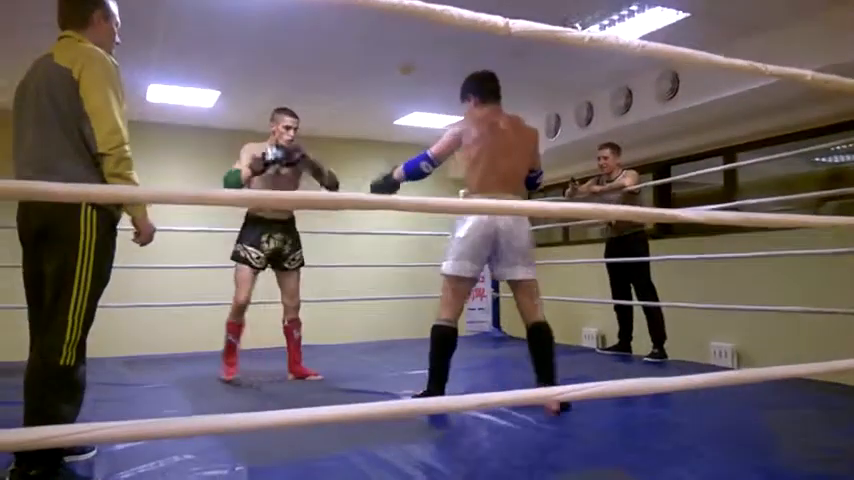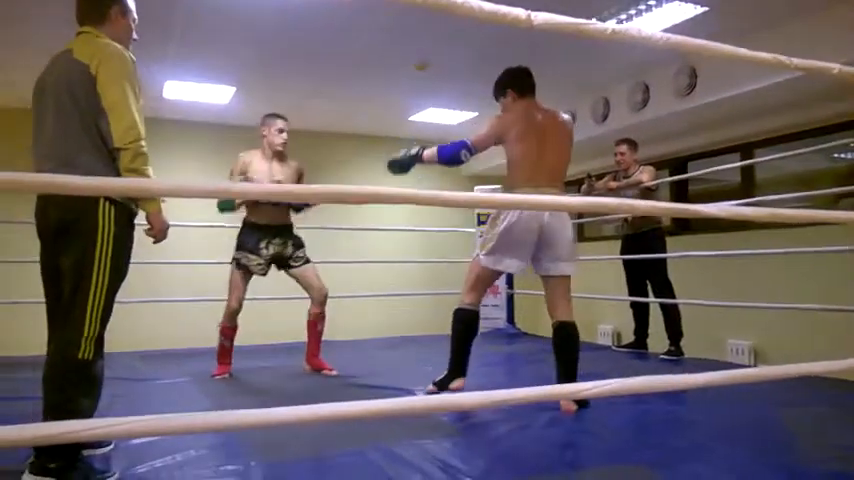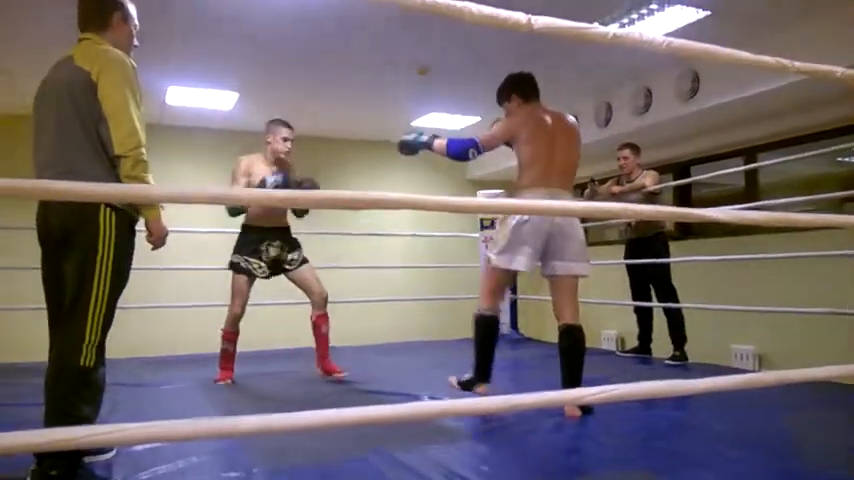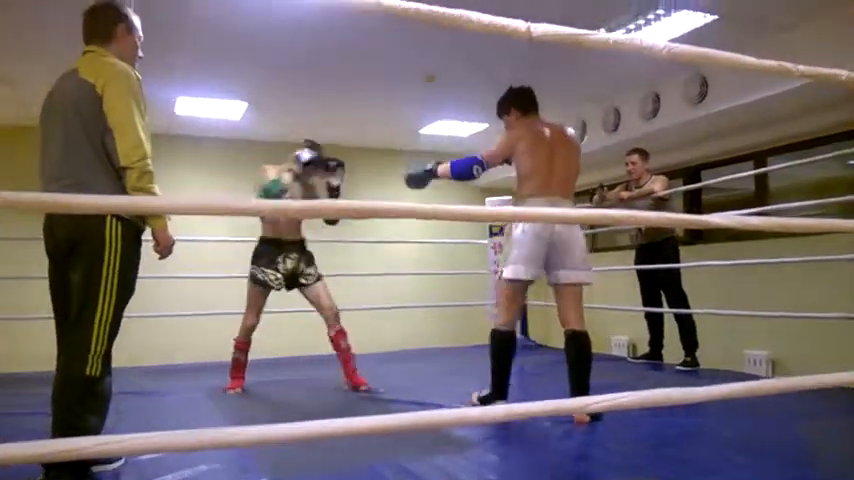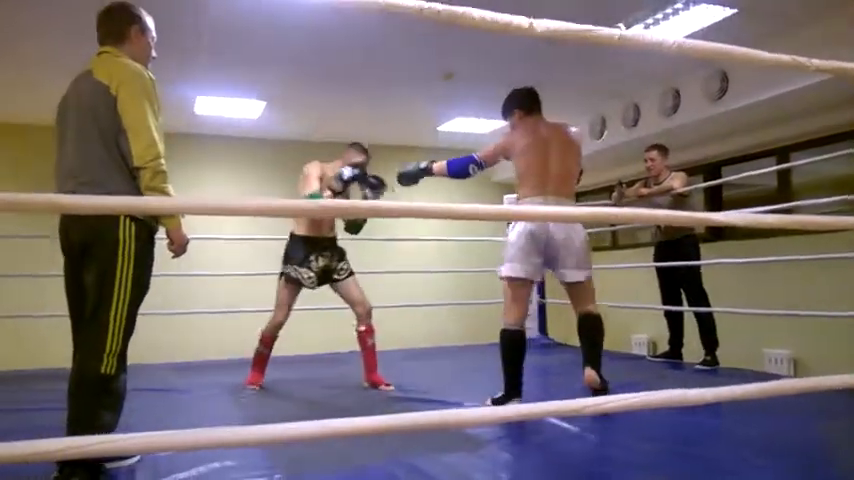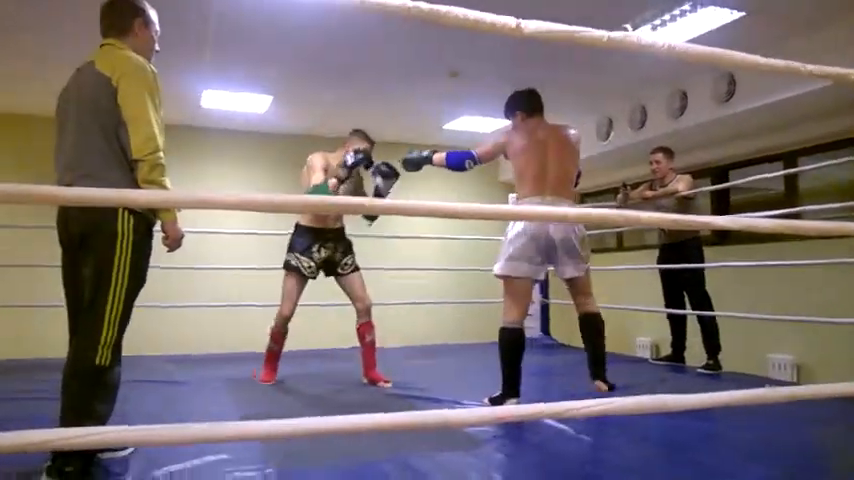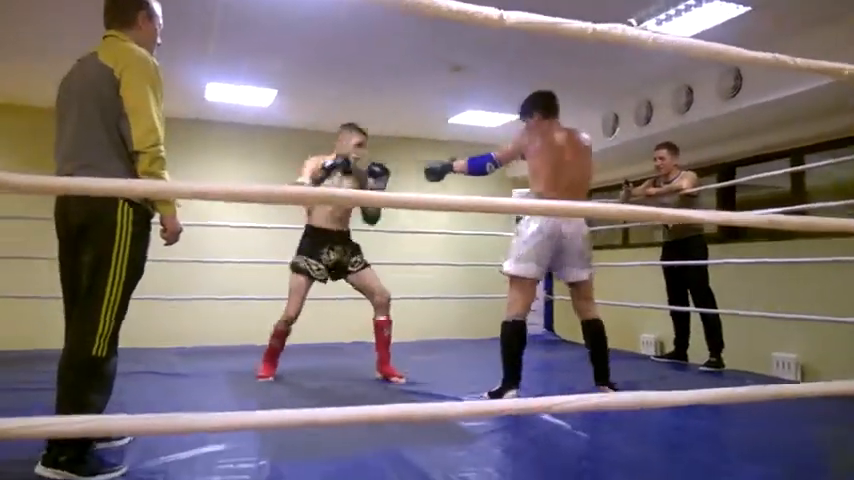
dt=0.2s
person 1, frame 1
left shoulder: (36, 71)
right shoulder: (93, 60)
left elbow: (29, 146)
right elbow: (110, 141)
right wrist: (138, 209)
left hip: (35, 209)
right hip: (79, 209)
left knee: (49, 332)
right knee: (64, 336)
person 1, frame 2
left shoulder: (54, 67)
right shoulder: (111, 56)
left elbow: (49, 141)
right elbow: (127, 137)
right wrist: (152, 204)
left hip: (53, 203)
right hip: (96, 203)
left knee: (66, 328)
right knee: (83, 330)
left ankle: (62, 436)
person 1, frame 3
left shoulder: (55, 73)
right shoulder: (112, 62)
left elbow: (53, 147)
right elbow: (127, 143)
right wrist: (152, 211)
left hip: (54, 209)
right hip: (97, 210)
left knee: (68, 334)
right knee: (85, 338)
person 1, frame 4
left shoulder: (62, 85)
right shoulder: (117, 74)
left elbow: (59, 159)
right elbow: (133, 154)
right wrist: (158, 220)
left hip: (61, 221)
right hip: (104, 220)
left knee: (75, 344)
right knee: (91, 347)
person 1, frame 5
left shoulder: (76, 87)
right shoulder: (131, 75)
left elbow: (76, 159)
right elbow: (146, 154)
right wrist: (172, 220)
left hip: (76, 220)
right hip: (118, 220)
left knee: (91, 342)
right knee: (106, 346)
person 1, frame 6
left shoulder: (77, 79)
right shoulder: (133, 68)
left elbow: (74, 152)
right elbow: (146, 148)
right wrist: (169, 214)
left hip: (74, 212)
right hip: (116, 212)
left knee: (87, 334)
right knee: (101, 337)
person 1, frame 7
left shoulder: (77, 71)
right shoulder: (135, 60)
left elbow: (73, 143)
right elbow: (146, 140)
right wrist: (166, 206)
left hip: (72, 202)
right hip: (115, 204)
left knee: (84, 324)
right knee: (97, 327)
person 2, frame 1
left shoulder: (465, 128)
right shoulder: (528, 131)
left elbow: (423, 164)
right elbow: (534, 181)
left wrist: (390, 178)
left hip: (477, 217)
right hip: (514, 219)
left knee: (449, 309)
right knee: (532, 310)
left ankle: (435, 391)
right ankle: (550, 390)
person 2, frame 2
left shoulder: (507, 121)
right shoulder: (565, 123)
left elbow: (460, 152)
left wrist: (415, 155)
left hip: (519, 208)
right hip: (557, 211)
left knee: (472, 290)
right knee: (561, 307)
left ankle: (455, 374)
person 2, frame 3
left shoulder: (517, 123)
right shoulder: (571, 124)
left elbow: (468, 149)
left wrist: (426, 141)
left hip: (529, 209)
right hip: (565, 211)
left knee: (490, 296)
right knee: (568, 310)
left ankle: (481, 378)
person 2, frame 4
left shoulder: (516, 137)
right shoulder: (569, 136)
left elbow: (473, 167)
left wrist: (431, 170)
left hip: (530, 219)
right hip: (567, 220)
left knee: (506, 314)
right knee: (572, 318)
left ankle: (497, 394)
right ankle: (581, 400)
person 2, frame 5
left shoulder: (513, 138)
right shoulder: (572, 136)
left elbow: (469, 165)
left wrist: (424, 168)
left hip: (528, 218)
right hip: (566, 219)
left knee: (514, 312)
right knee: (586, 304)
left ankle: (511, 394)
right ankle: (592, 368)
person 2, frame 6
left shoulder: (513, 137)
right shoulder: (571, 137)
left elbow: (468, 159)
left wrist: (427, 157)
left hip: (528, 218)
right hip: (565, 218)
left knee: (514, 311)
right knee: (585, 300)
left ankle: (510, 393)
right ankle: (599, 377)
person 2, frame 7
left shoulder: (531, 138)
right shoulder: (583, 140)
left elbow: (487, 163)
left wrist: (448, 166)
left hip: (540, 221)
right hip: (574, 222)
left knee: (517, 307)
right knee: (586, 306)
left ankle: (509, 386)
right ankle: (603, 382)
person 3, frame 1
left shoulder: (299, 155)
right shoulder: (252, 150)
left elbow: (333, 185)
right elbow: (230, 182)
left wrist: (311, 164)
right wrist: (260, 164)
left hip: (287, 231)
right hip: (256, 230)
left knee: (292, 304)
right knee: (241, 300)
left ankle: (296, 366)
right ankle: (229, 362)
person 3, frame 2
left shoulder: (294, 166)
right shoulder: (245, 161)
left elbow: (303, 199)
right elbow: (224, 204)
left wrist: (301, 202)
left hip: (285, 237)
right hip: (253, 237)
left knee: (320, 293)
right knee: (233, 307)
left ankle: (313, 359)
right ankle: (223, 364)
person 3, frame 3
left shoulder: (290, 168)
right shoulder: (246, 163)
left elbow: (299, 211)
right elbow: (232, 208)
right wrist: (262, 188)
left hip: (283, 239)
right hip: (252, 239)
left knee: (319, 295)
right knee: (236, 311)
left ankle: (324, 362)
right ankle: (226, 369)
person 3, frame 4
left shoulder: (311, 182)
right shoulder: (272, 171)
left elbow: (332, 219)
right elbow: (268, 194)
left wrist: (334, 186)
right wrist: (295, 169)
left hip: (299, 251)
right hip: (270, 251)
left knee: (331, 313)
right knee: (250, 323)
left ankle: (352, 376)
right ankle: (236, 377)
person 3, frame 5
left shoulder: (344, 182)
right shoulder: (315, 170)
left elbow: (352, 228)
left wrist: (369, 200)
right wrist: (338, 185)
left hip: (331, 250)
right hip: (302, 248)
left knee: (364, 309)
right knee: (279, 319)
left ankle: (372, 375)
right ankle: (256, 371)
person 3, frame 6
left shoulder: (354, 174)
right shoulder: (318, 160)
left elbow: (370, 216)
right elbow: (318, 197)
left wrist: (382, 190)
right wrist: (342, 172)
left hip: (337, 241)
right hip: (306, 239)
left knee: (363, 306)
right knee: (286, 313)
left ankle: (371, 371)
right ankle: (269, 366)
person 3, frame 7
left shoulder: (358, 175)
right shoulder: (315, 164)
left elbow: (372, 218)
left wrist: (377, 192)
right wrist: (323, 174)
left hip: (345, 245)
right hip: (315, 243)
left knee: (382, 299)
right knee: (291, 313)
left ankle: (384, 366)
right ankle: (268, 362)
person 4, frame 1
left shoulder: (630, 175)
right shoulder: (597, 181)
left elbow: (627, 184)
right elbow: (571, 195)
left wrist: (601, 190)
right wrist: (573, 190)
left hip: (633, 238)
right hip: (613, 241)
left knee: (645, 292)
right knee: (620, 295)
left ankle: (659, 346)
right ankle: (624, 342)
person 4, frame 2
left shoulder: (647, 170)
right shoulder: (613, 178)
left elbow: (643, 180)
right elbow: (586, 192)
left wrist: (617, 186)
right wrist: (589, 186)
left hip: (650, 235)
right hip: (629, 237)
left knee: (662, 289)
right knee: (636, 292)
left ankle: (675, 344)
right ankle: (640, 340)
person 4, frame 3
left shoulder: (650, 175)
right shoulder: (617, 182)
left elbow: (647, 184)
right elbow: (589, 196)
left wrist: (620, 190)
right wrist: (592, 190)
left hip: (654, 240)
right hip: (632, 242)
left knee: (665, 294)
right knee: (639, 297)
left ankle: (679, 349)
right ankle: (644, 344)
person 4, frame 4
left shoulder: (660, 180)
right shoulder: (625, 187)
left elbow: (656, 190)
right elbow: (599, 202)
left wrist: (630, 196)
right wrist: (601, 196)
left hip: (664, 245)
right hip: (643, 247)
left knee: (676, 299)
right knee: (650, 302)
left ankle: (691, 354)
right ankle: (655, 350)
person 4, frame 5
left shoulder: (679, 177)
right shoulder: (645, 184)
left elbow: (674, 187)
right elbow: (618, 199)
left wrist: (648, 193)
right wrist: (619, 193)
left hip: (684, 242)
right hip: (662, 245)
left knee: (696, 297)
right knee: (669, 300)
left ankle: (711, 353)
right ankle: (675, 350)
person 4, frame 6
left shoulder: (685, 179)
right shoulder: (650, 186)
left elbow: (680, 189)
right elbow: (622, 201)
left wrist: (653, 195)
right wrist: (624, 195)
left hip: (688, 245)
right hip: (666, 247)
left knee: (699, 300)
right knee: (673, 303)
left ankle: (713, 357)
right ankle: (677, 352)
person 4, frame 7
left shoulder: (689, 176)
right shoulder: (654, 182)
left elbow: (684, 187)
right elbow: (627, 197)
left wrist: (656, 192)
right wrist: (627, 192)
left hip: (692, 242)
right hip: (670, 244)
left knee: (702, 298)
right knee: (676, 300)
left ankle: (716, 355)
right ankle: (680, 350)
